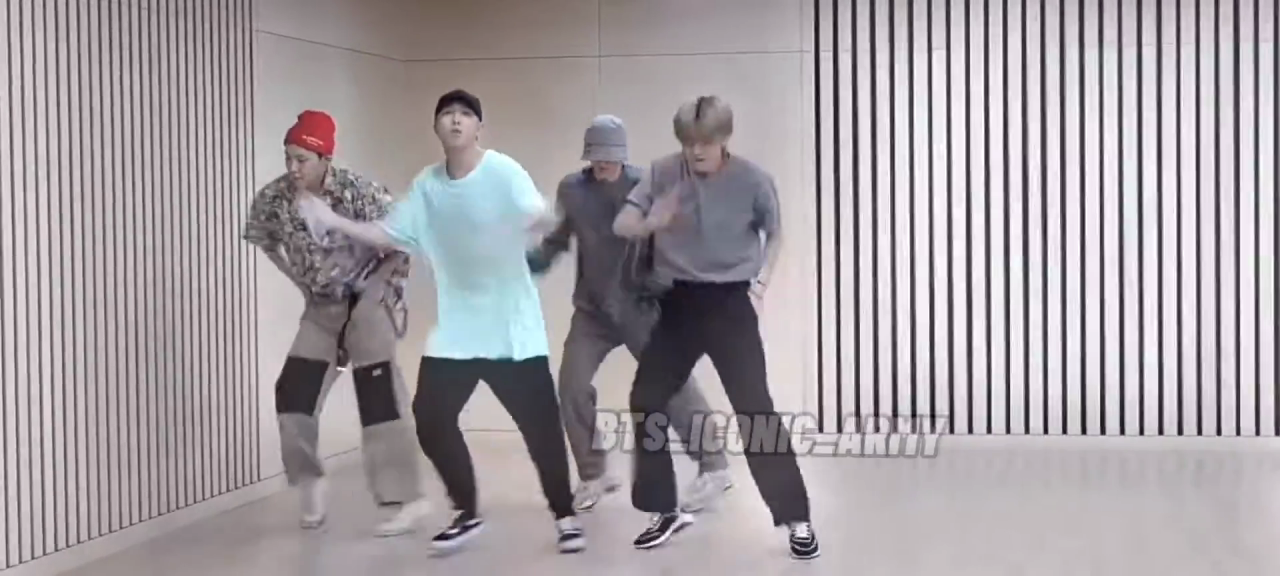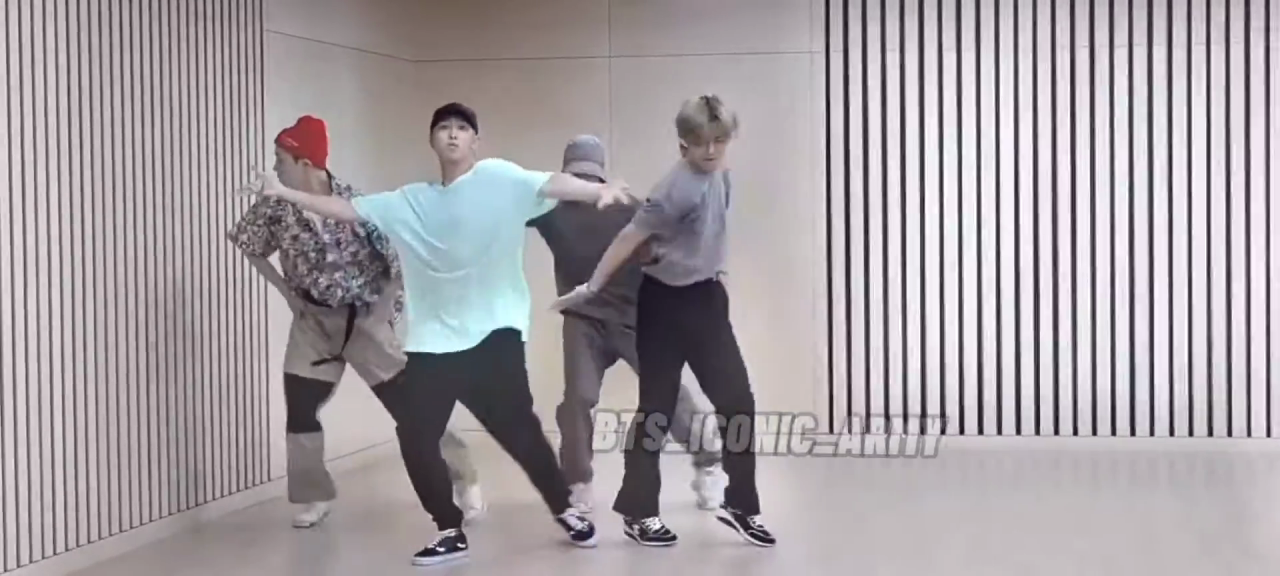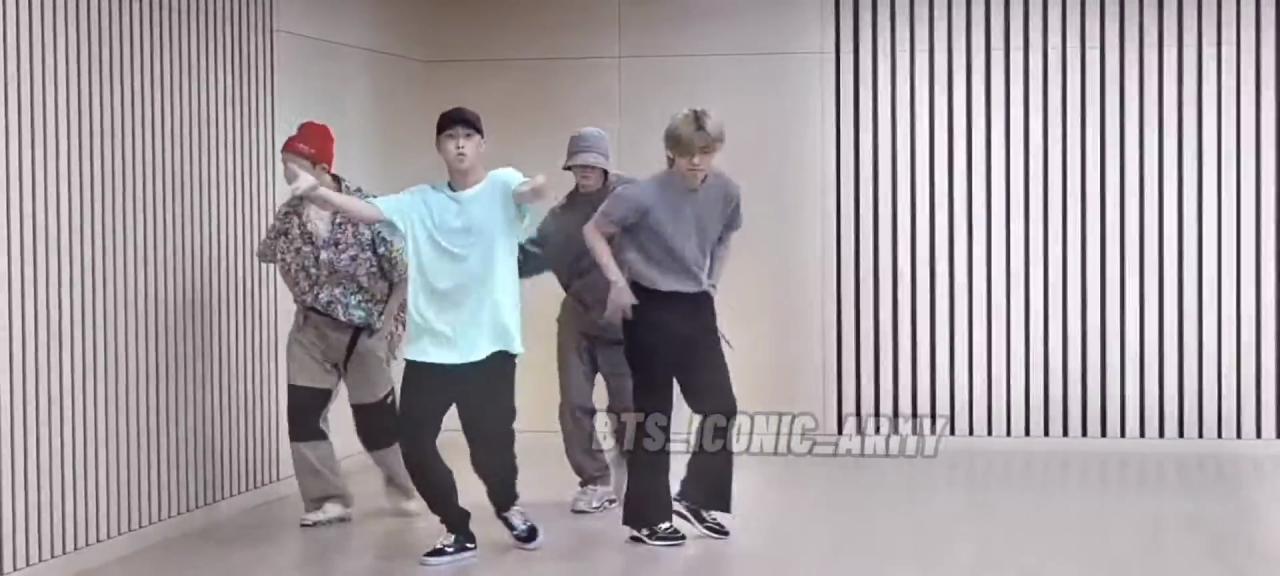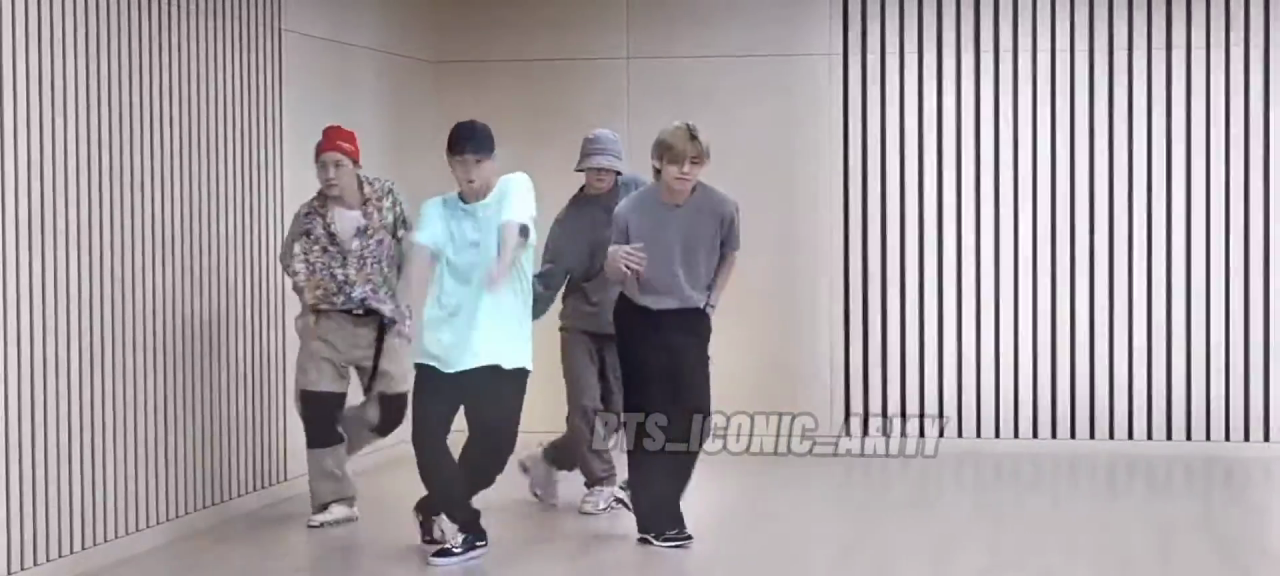
dt=0.2s
person 1, frame 1
left shoulder: (501, 171)
right shoulder: (426, 185)
left elbow: (540, 214)
right elbow: (393, 234)
left wrist: (534, 221)
right wrist: (337, 223)
left hip: (512, 325)
right hip: (456, 327)
left knee: (540, 421)
right knee: (431, 419)
left ankle: (566, 514)
right ankle: (466, 510)
person 1, frame 2
left shoulder: (500, 178)
right shoulder: (412, 199)
left elbow: (550, 185)
right elbow: (351, 210)
left wrist: (597, 188)
right wrist: (287, 195)
left hip: (495, 329)
right hip: (433, 338)
left knee: (516, 425)
right knee: (416, 434)
left ankle: (562, 506)
right ankle: (451, 529)
person 1, frame 3
left shoulder: (504, 183)
right shoulder: (420, 199)
left elbow: (526, 191)
right elbow: (370, 211)
left wrist: (534, 189)
right wrist: (320, 193)
left hip: (489, 340)
right hip: (430, 344)
left knee: (491, 437)
right knee: (415, 440)
left ankle: (507, 506)
right ankle: (460, 530)
person 1, frame 4
left shoulder: (515, 187)
right shoulder: (436, 209)
left elbow: (514, 227)
right elbow: (423, 250)
left wrist: (504, 258)
left hip: (499, 349)
right hip: (441, 347)
left knee: (493, 446)
right knee: (428, 439)
left ankle: (436, 512)
right ankle: (468, 528)
person 2, frame 1
left shoulder: (754, 179)
right shoulder: (666, 172)
left elbow: (774, 237)
right elbow: (623, 226)
left wrist: (756, 284)
right wrist: (654, 220)
left hip: (730, 304)
right hip: (681, 302)
left knee: (754, 409)
right knee: (648, 402)
left ankle: (795, 517)
right ankle: (661, 511)
person 2, frame 2
left shoulder: (720, 175)
right shoulder: (679, 187)
right elbow: (632, 237)
left wrist: (716, 269)
right wrist: (590, 286)
left hip: (708, 297)
right hip: (666, 300)
left knee: (736, 399)
right knee: (657, 407)
left ankle: (741, 507)
right ankle: (639, 513)
person 2, frame 3
left shoulder: (726, 191)
right shoulder: (644, 194)
right elbow: (592, 229)
left wrist: (712, 284)
right wrist: (616, 280)
left hip: (697, 308)
right hip: (649, 310)
left knee: (719, 407)
right knee: (652, 412)
left ankle: (699, 500)
right ankle: (647, 517)
person 2, frame 4
left shoulder: (720, 206)
right shoulder: (631, 209)
left elbow: (728, 257)
right elbow: (614, 267)
left wrist: (711, 302)
right wrist: (617, 260)
left hip: (690, 323)
right hip: (640, 321)
left knee: (696, 422)
right knee: (649, 421)
left ankle: (654, 501)
right ankle: (658, 521)
person 3, frame 1
left shoulder: (354, 189)
right shoulder: (276, 196)
right elbow: (264, 237)
left wrist: (382, 285)
right wrist: (298, 277)
left hip: (364, 301)
right hip: (321, 305)
left knee: (379, 394)
right knee: (292, 389)
left ankle: (408, 498)
right ankle: (310, 481)
person 3, frame 2
right shoulder: (276, 204)
left elbow: (397, 258)
right elbow: (250, 245)
left wrist: (386, 309)
right wrist: (285, 290)
left hip: (362, 314)
right hip: (312, 314)
right knee: (300, 408)
left ankle: (462, 478)
right ankle: (316, 498)
person 3, frame 3
right shoulder: (291, 212)
left elbow: (401, 269)
right elbow: (281, 261)
left wrist: (389, 320)
right wrist: (302, 298)
left hip: (362, 328)
right hip: (313, 324)
left knee: (376, 417)
right knee: (303, 413)
left ankle: (401, 484)
right ankle: (331, 498)
person 3, frame 4
left shoulder: (386, 199)
right shoulder: (309, 216)
left elbow: (407, 256)
right elbow: (289, 265)
left wrist: (398, 306)
right wrist: (308, 303)
left hip: (381, 323)
right hip: (329, 323)
left knee: (387, 413)
right knee: (318, 411)
left ankle: (335, 446)
right ankle: (336, 502)
person 4, frame 1
right shoulder: (573, 189)
right elbow: (557, 240)
right wrist: (532, 261)
left hip: (642, 304)
right hip: (593, 307)
left knee: (675, 383)
right knee: (573, 384)
left ankle: (713, 469)
right ankle: (593, 475)
person 4, frame 2
left shoulder: (626, 204)
right shoulder: (556, 207)
left hip: (634, 316)
right hip: (584, 318)
right knee: (578, 398)
left ankle: (708, 465)
right ankle: (577, 482)
person 4, frame 3
right shoulder: (563, 214)
right elbow: (532, 259)
left hip: (626, 320)
right hip: (579, 321)
left knee: (628, 407)
right knee: (576, 404)
right ankle: (595, 482)
person 4, frame 4
left shoulder: (635, 191)
right shoulder: (570, 218)
right elbow: (548, 276)
right hip: (582, 320)
left knee: (608, 413)
right knee: (585, 408)
left ankle: (546, 462)
right ankle: (602, 483)
